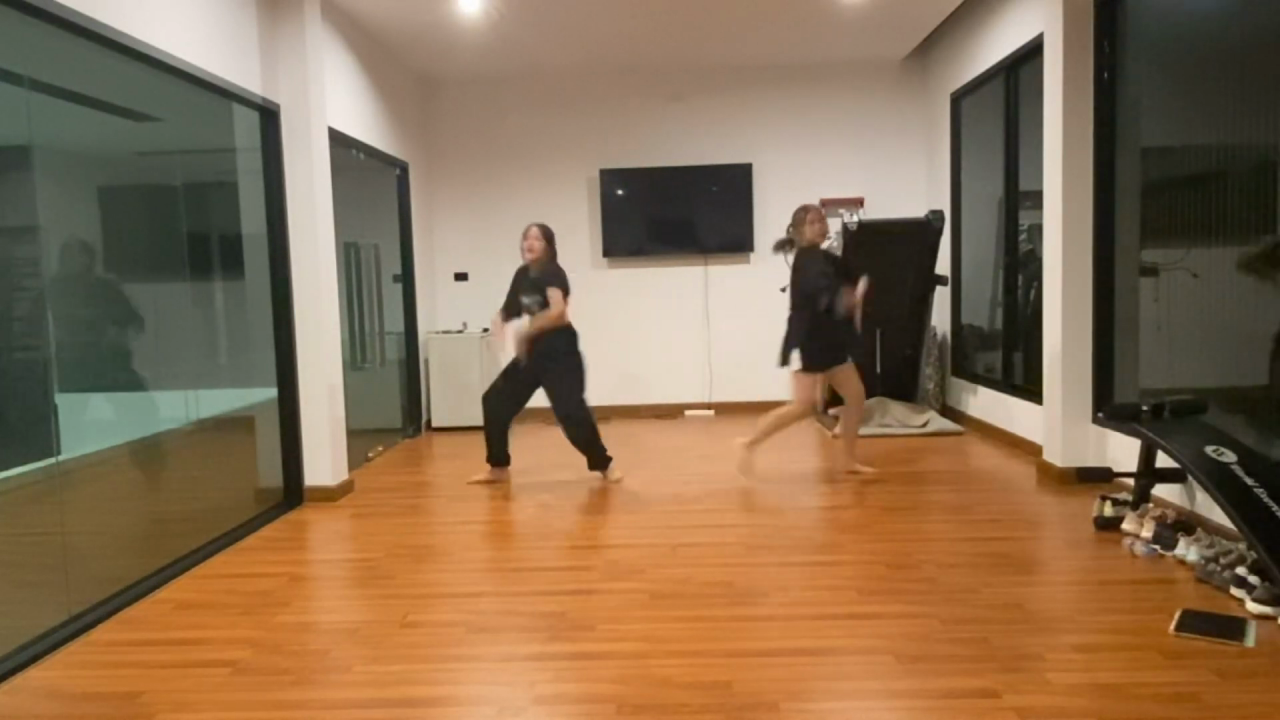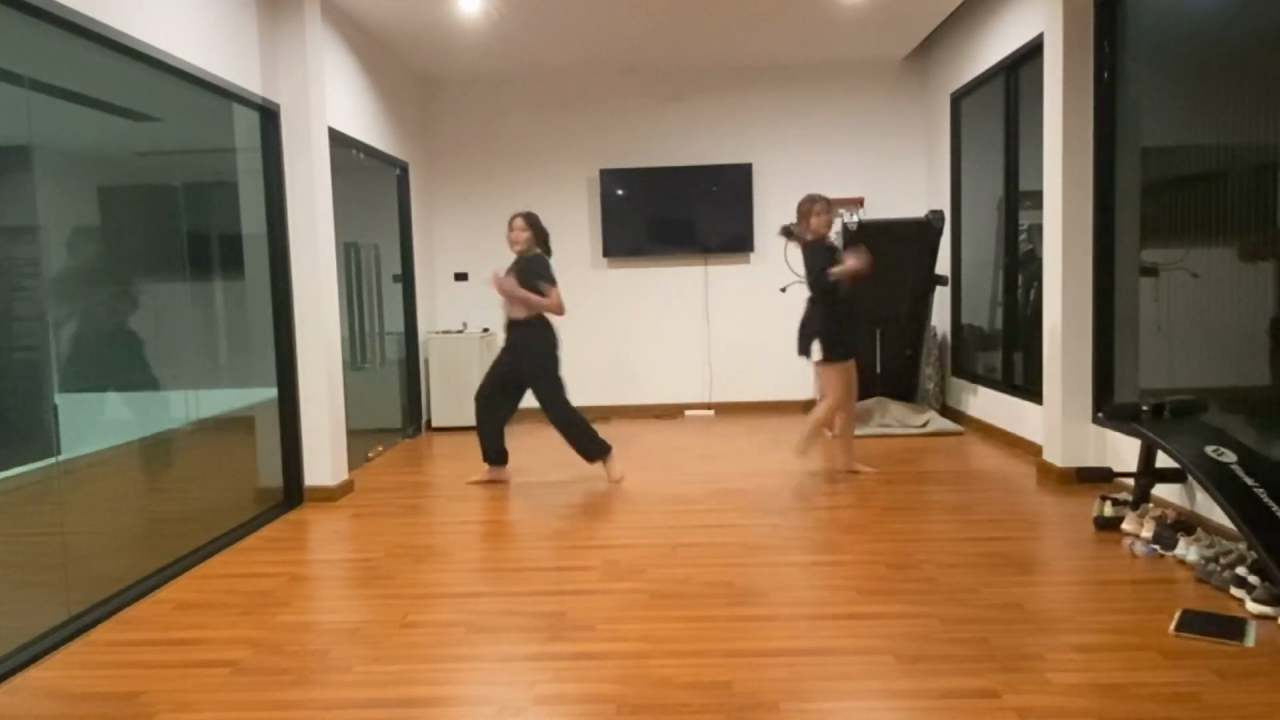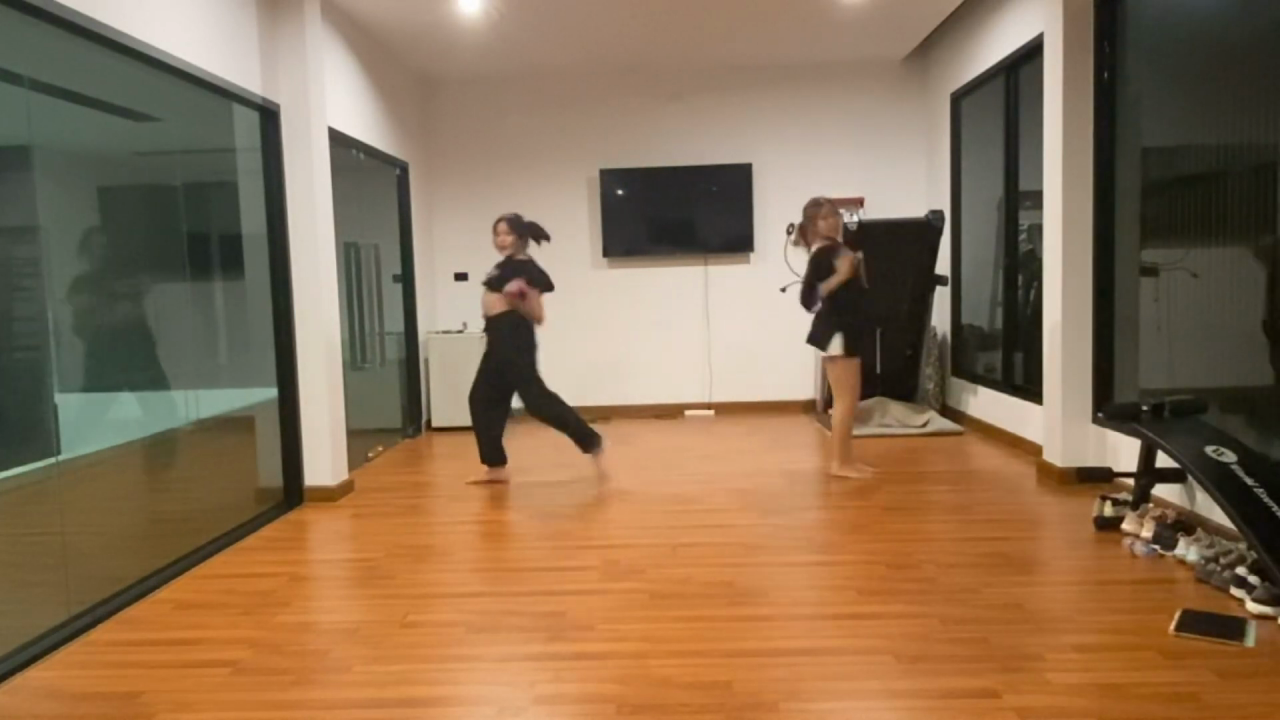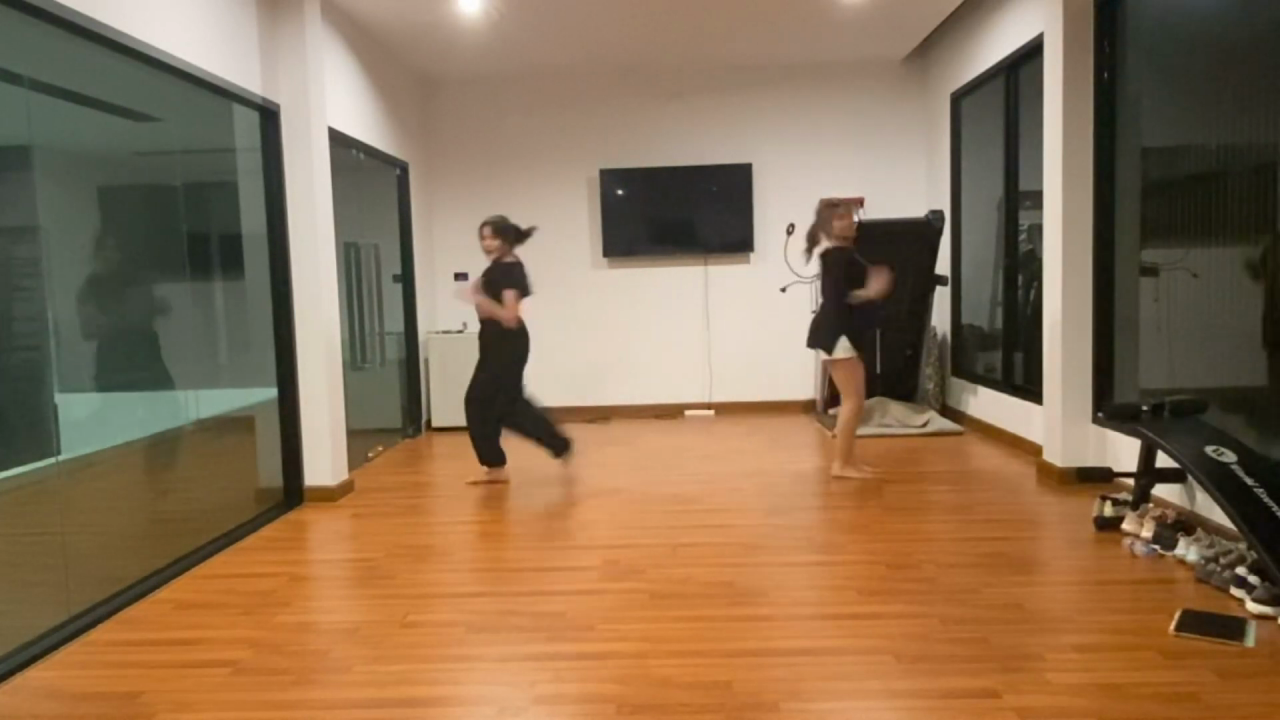
dt=0.1s
person 1, frame 1
left shoulder: (827, 258)
right shoulder: (808, 257)
left elbow: (848, 290)
right elbow: (825, 287)
right wrist: (854, 296)
left hip: (832, 339)
right hip: (807, 341)
left knee: (856, 395)
right knee: (803, 407)
left ankle: (850, 460)
right ankle: (750, 443)
person 1, frame 2
left shoulder: (826, 246)
right shoulder: (816, 248)
right elbow: (823, 278)
right wrist: (850, 266)
left hip: (837, 330)
right hip: (822, 330)
left knee: (849, 397)
right knee: (834, 399)
left ankle: (846, 459)
right ankle: (804, 446)
person 1, frame 3
left shoulder: (837, 249)
right shoulder: (821, 257)
right elbow: (808, 300)
left wrist: (853, 265)
right wrist: (838, 277)
left hip: (847, 328)
right hip: (836, 329)
left knee: (851, 397)
right knee: (846, 399)
left ankle: (844, 460)
right ankle: (838, 463)
person 1, frame 4
left shoulder: (843, 252)
right shoulder: (833, 256)
left elbow: (863, 277)
right elbow: (837, 298)
left wrist: (876, 282)
right wrist: (870, 292)
left hip: (837, 330)
right hip: (837, 331)
left knee: (852, 398)
right knee: (853, 398)
left ankle: (846, 460)
right ankle: (840, 464)
person 2, frame 1
left shoulder: (552, 274)
right shoulder: (522, 275)
left elbow: (559, 311)
right elbow: (509, 310)
left wrist: (526, 332)
right wrist: (499, 320)
left hip: (560, 348)
right hip: (533, 347)
left knee: (572, 413)
right knee: (495, 401)
left ankle: (603, 464)
right ankle: (498, 468)
person 2, frame 2
left shoulder: (536, 264)
right shoulder: (519, 262)
left elbow: (558, 307)
left wrist: (521, 293)
right wrist: (506, 287)
left hip: (535, 339)
right hip: (517, 339)
left knee: (554, 403)
right knee: (488, 398)
left ankle: (604, 456)
right ankle: (497, 467)
person 2, frame 3
left shoulder: (526, 269)
right shoulder: (508, 263)
left elbow: (536, 317)
left wrist: (516, 297)
right wrist: (507, 292)
left hip: (512, 334)
right hip: (500, 335)
left knee: (537, 400)
right knee: (483, 399)
left ankle: (592, 443)
right ankle: (496, 467)
person 2, frame 4
left shoulder: (508, 270)
right shoulder: (505, 267)
left elbow: (508, 318)
left wrist: (478, 300)
right wrist: (478, 293)
left hip: (506, 342)
right hip: (502, 341)
left knee: (506, 405)
right knee: (478, 404)
left ankle: (561, 447)
right ankle: (495, 467)
person 3, frame 1
left shoulder: (107, 288)
right shoulder: (55, 289)
left elbow: (136, 323)
left wrist: (123, 336)
left hip: (111, 361)
right hip: (72, 365)
person 3, frame 2
left shoulder: (113, 271)
right shoulder: (64, 282)
left elbow: (132, 301)
left hip: (123, 349)
right hip: (86, 355)
left knee: (154, 411)
person 3, frame 3
left shoulder: (122, 270)
right shoulder: (81, 285)
left elbow: (141, 286)
left hip: (137, 347)
right hip: (103, 351)
left knee: (163, 410)
person 3, frame 4
left shoulder: (133, 275)
right shoulder: (93, 285)
left elbow: (161, 306)
left hip: (146, 350)
right hip: (115, 353)
left knee: (167, 412)
